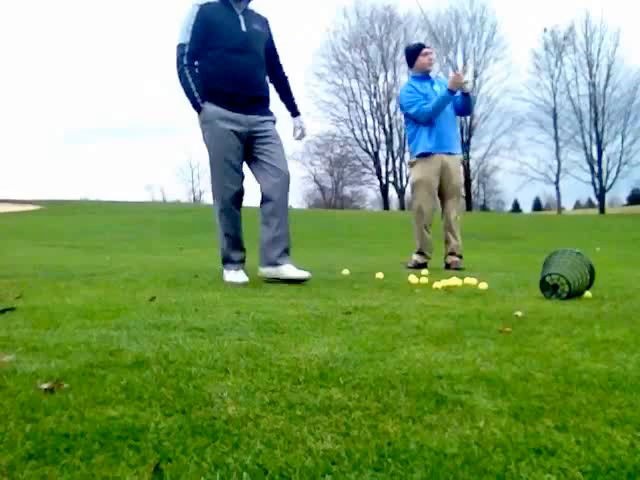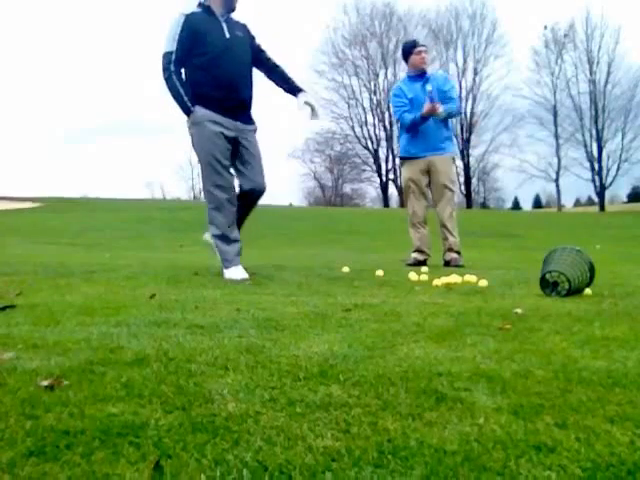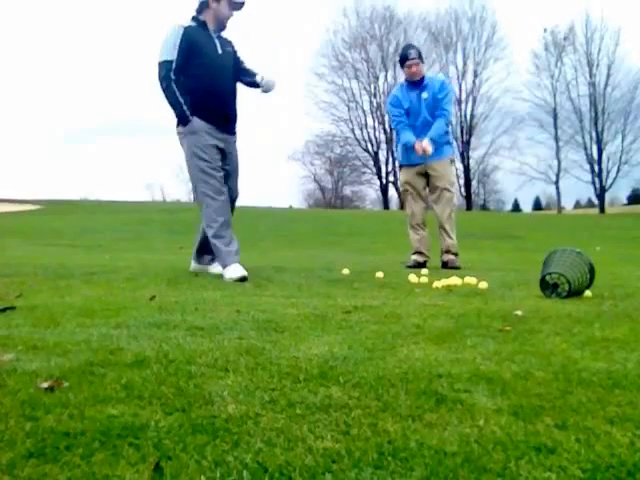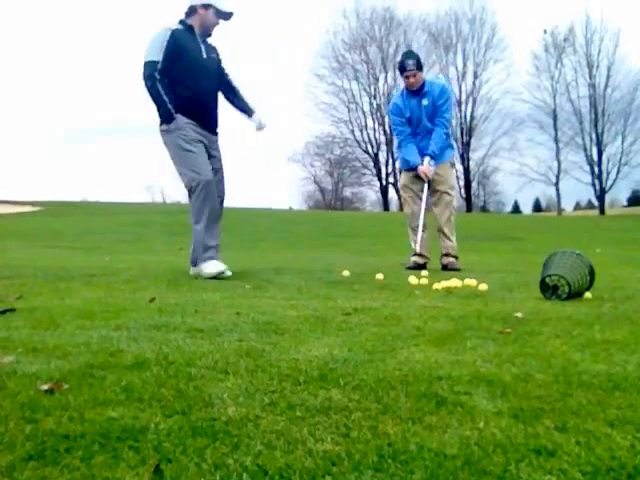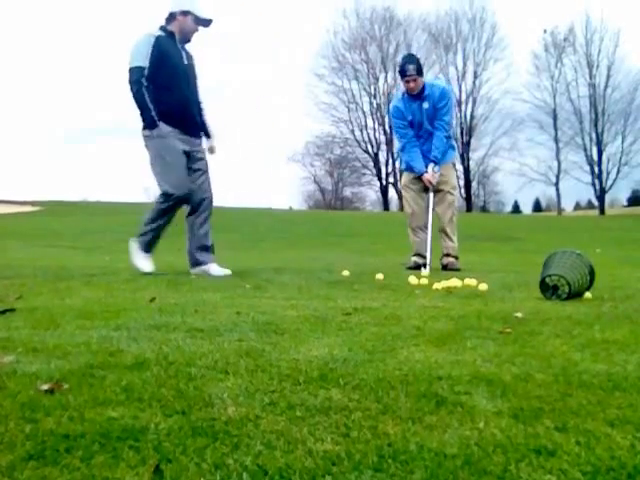
dt=0.2s
person 1, frame 1
left shoulder: (259, 23)
left elbow: (275, 69)
right elbow: (184, 61)
left wrist: (295, 112)
right wrist: (201, 104)
left hip: (260, 117)
right hip: (220, 117)
left knee: (278, 180)
right knee: (229, 191)
left ankle: (275, 261)
right ankle: (232, 263)
person 1, frame 2
left shoulder: (241, 30)
left elbow: (265, 62)
right elbow: (171, 68)
left wrist: (298, 92)
right wrist: (190, 108)
left hip: (243, 121)
right hip: (210, 120)
left knee: (254, 186)
right knee: (220, 190)
left ankle: (221, 234)
right ankle: (231, 261)
person 1, frame 3
left shoulder: (226, 46)
right shoulder: (183, 34)
left elbow: (242, 72)
right elbow: (167, 76)
left wrist: (261, 80)
right wrist: (186, 118)
left hip: (226, 131)
right hip: (198, 129)
left knee: (227, 195)
right knee: (213, 194)
left ankle: (204, 257)
right ankle: (230, 261)
person 1, frame 4
left shoulder: (211, 51)
right shoulder: (169, 37)
left elbow: (226, 86)
right elbow: (152, 76)
left wrist: (251, 114)
right wrist: (170, 116)
left hip: (208, 131)
right hip: (181, 127)
left knee: (215, 191)
right knee: (203, 181)
left ankle: (204, 259)
right ankle: (206, 254)
person 1, frame 5
left shoulder: (186, 55)
right shoulder: (151, 42)
right elbow: (138, 82)
left wrist: (208, 134)
right wrist: (154, 124)
left hip: (192, 137)
right hip: (164, 134)
left knee: (202, 197)
right knee: (174, 191)
left ankle: (202, 261)
right ankle: (142, 244)
person 2, frame 1
left shoulder: (442, 82)
right shoulder: (408, 90)
left elbow: (464, 111)
right elbow: (423, 114)
left wrist: (464, 91)
right wrist: (446, 91)
left hip: (451, 153)
right hip: (424, 155)
left knee: (452, 206)
right knee: (422, 207)
left ankle: (453, 255)
right ankle: (421, 254)
person 2, frame 2
left shoulder: (442, 80)
right shoulder: (399, 90)
left elbow: (454, 106)
right elbow: (403, 117)
left wrist: (441, 110)
right wrist: (422, 114)
left hip: (441, 152)
right hip: (412, 154)
left knee: (446, 204)
right knee: (415, 207)
left ankle: (452, 252)
right ankle: (420, 252)
person 2, frame 3
left shoulder: (441, 85)
right shoulder: (396, 96)
left elbow: (443, 117)
right elbow: (400, 127)
left wrist: (430, 140)
right wrist: (414, 144)
left hip: (439, 155)
right hip: (410, 160)
left knee: (445, 206)
right knee: (413, 210)
left ankle: (449, 253)
right ankle: (419, 254)
person 2, frame 4
left shoulder: (441, 90)
right shoulder: (397, 104)
left elbow: (442, 127)
right elbow: (404, 138)
left wrist: (430, 157)
right wrist: (417, 164)
left hip: (440, 159)
right hip: (411, 165)
left knee: (444, 209)
right knee: (414, 212)
left ankle: (449, 256)
right ankle: (419, 255)
person 2, frame 5
left shoulder: (442, 92)
right shoulder: (397, 107)
left elbow: (443, 130)
right elbow: (407, 142)
left wrist: (433, 163)
right wrist: (422, 171)
left hip: (442, 161)
right hip: (413, 166)
left knee: (447, 210)
right knee: (414, 213)
left ankle: (449, 256)
right ankle: (419, 256)
